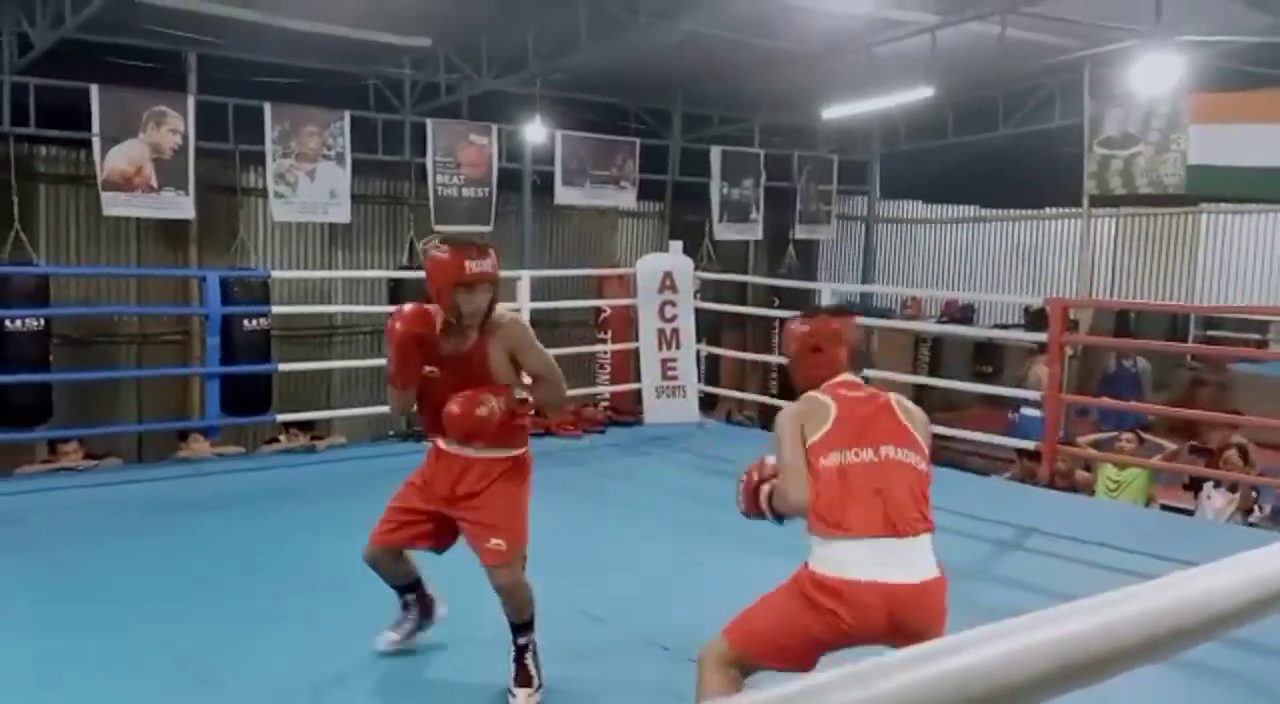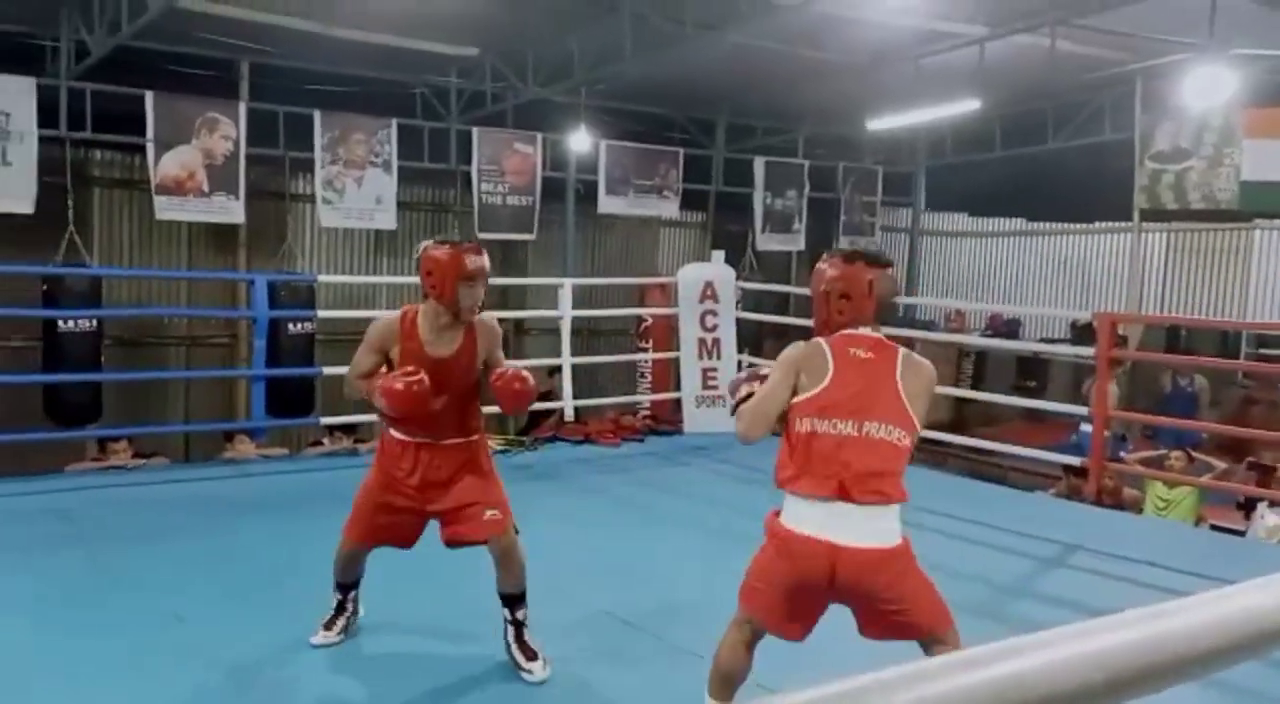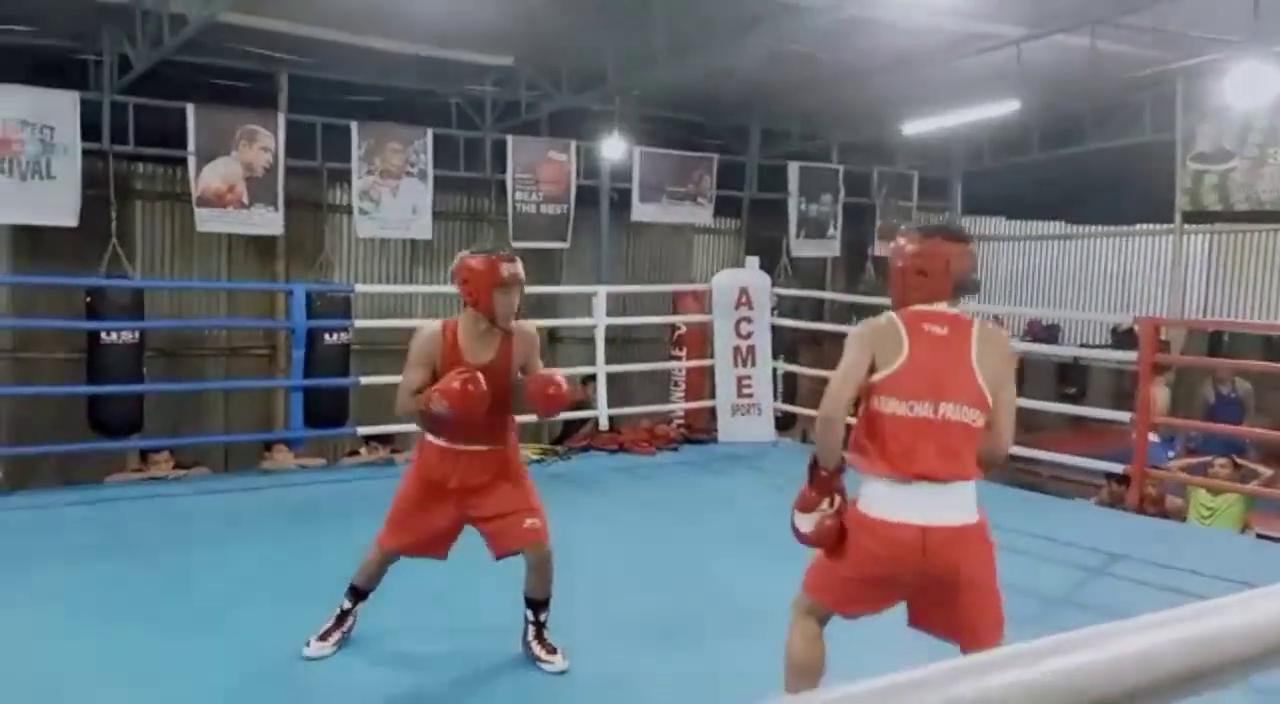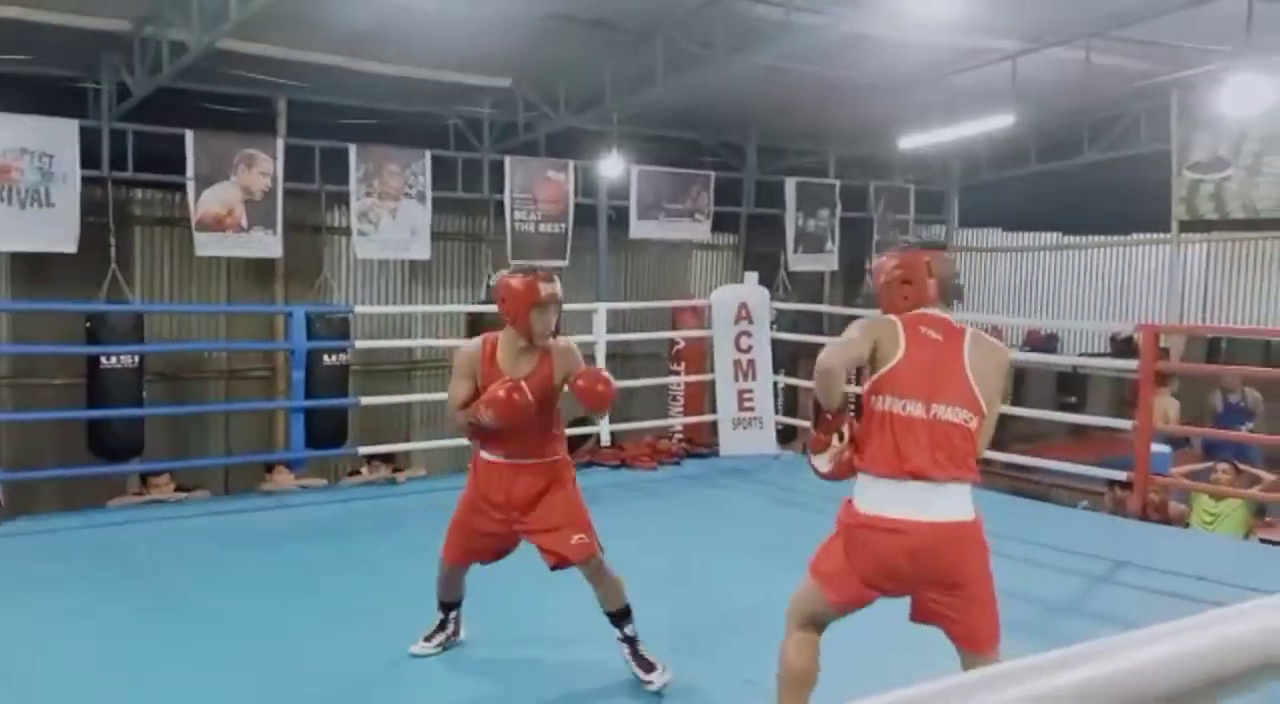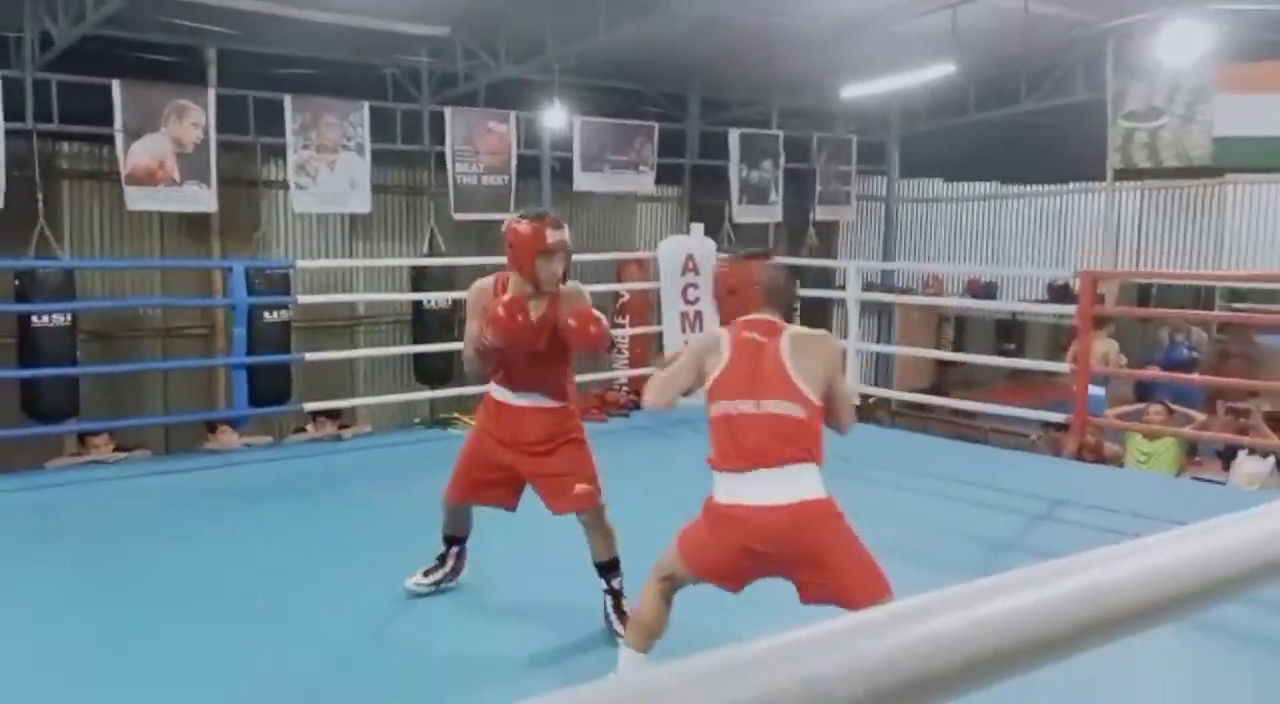
dt=0.3s
person 1, frame 1
left shoulder: (801, 412)
right shoulder: (911, 413)
left elbow: (795, 498)
left wrist: (767, 497)
left hip: (839, 585)
right hip: (922, 587)
left knee: (719, 661)
person 1, frame 2
left shoulder: (804, 356)
right shoulder: (919, 372)
left elbow: (749, 431)
left wrist: (746, 399)
left hip: (802, 538)
right hip: (879, 547)
left knee: (743, 631)
right knee: (943, 643)
person 1, frame 3
left shoulder: (877, 334)
right shoulder: (996, 346)
left elbow: (831, 412)
right elbow: (998, 448)
left wrist: (823, 474)
left hip: (879, 525)
right hip: (956, 530)
left knee: (807, 614)
right knee: (987, 656)
person 1, frame 4
left shoulder: (879, 331)
right shoulder: (992, 354)
left elbow: (830, 362)
right elbow: (973, 440)
left wrist: (827, 415)
left hip: (875, 524)
right hip: (953, 528)
left knee: (802, 621)
right knee: (983, 659)
person 1, frame 5
left shoulder: (710, 345)
right shoulder: (819, 346)
left elbow: (654, 399)
right elbow: (844, 421)
left wrist: (673, 367)
left hip: (736, 513)
right hip: (808, 511)
left knee: (662, 580)
person 2, frame 1
left shoulder: (509, 329)
right shoulder: (421, 331)
left elbow: (556, 393)
right elbow: (400, 407)
left wrist: (506, 403)
right wrist: (402, 359)
left hip: (500, 467)
right hip: (444, 461)
left knee: (505, 573)
right knee: (379, 551)
left ankle: (524, 655)
right ankle: (418, 606)
person 2, frame 2
left shoulder: (486, 330)
right shoulder: (390, 328)
left elbow: (497, 380)
right elbow: (355, 382)
left wrist: (515, 390)
right wrist: (379, 396)
left hip: (464, 455)
right hip: (402, 455)
left knee: (504, 542)
right knee: (354, 542)
left ankle: (516, 633)
right ankle: (345, 606)
person 2, frame 3
left shoulder: (523, 337)
right shoulder: (432, 338)
left elbow: (536, 380)
right elbow: (407, 404)
left wrist: (549, 393)
right wrist: (436, 402)
left hip: (497, 461)
right hip: (440, 460)
left knee: (538, 549)
right knee: (388, 547)
left ankle: (535, 631)
right ankle: (344, 616)
person 2, frame 4
left shoulder: (563, 352)
right shoulder: (473, 353)
left elbow: (593, 400)
right elbow: (457, 418)
left wrist: (599, 397)
right wrist: (483, 416)
left hip: (548, 475)
right hip: (491, 472)
left knee: (592, 562)
right knee: (453, 558)
left ankle: (633, 646)
right ankle: (448, 623)
person 2, frame 5
left shoulder: (572, 296)
right shoulder: (484, 293)
left elbow: (596, 351)
right elbow: (472, 368)
left wrist: (595, 340)
right wrist: (490, 341)
left hip: (556, 420)
right hip: (500, 415)
left knee: (591, 511)
right knee: (456, 496)
left ankle: (615, 598)
right ankle: (452, 560)
